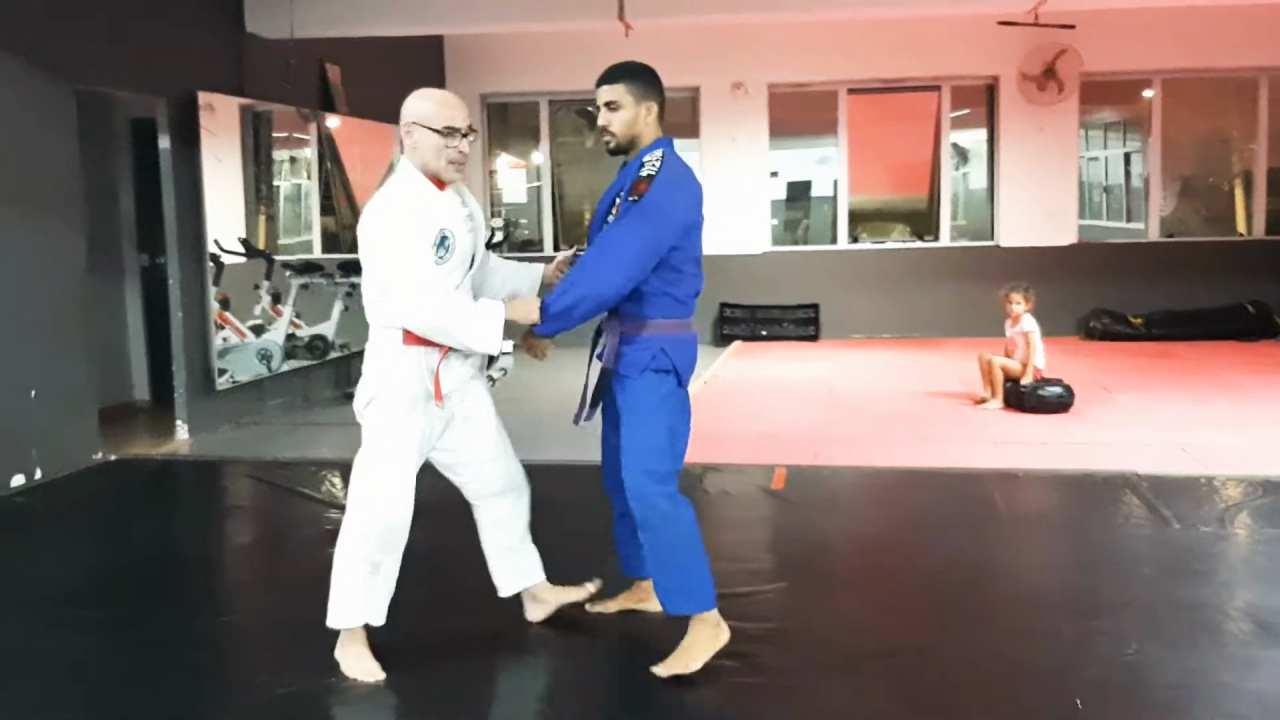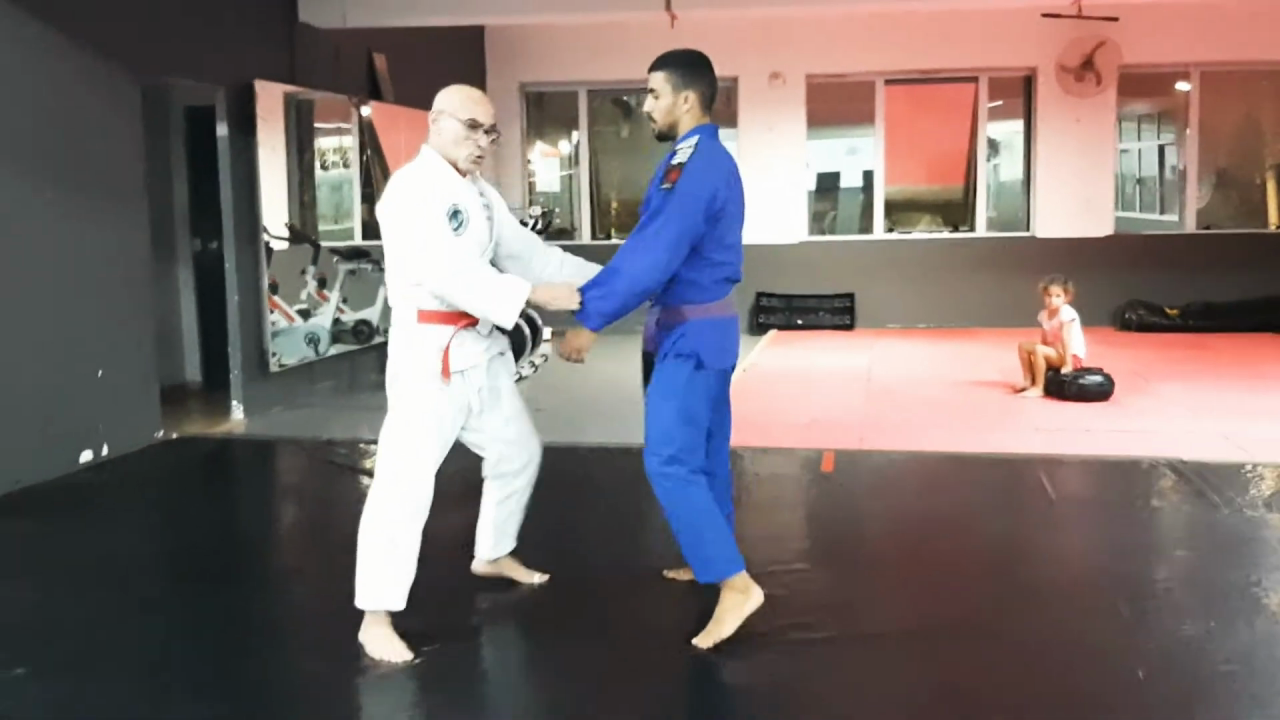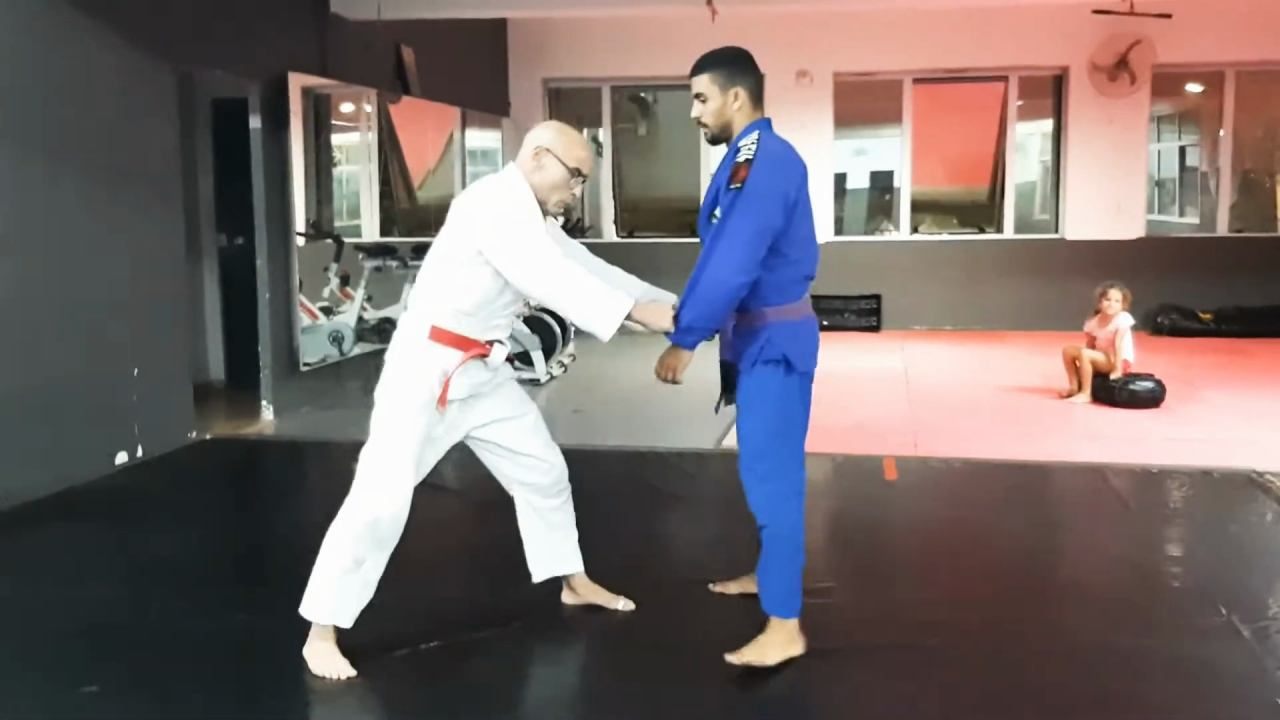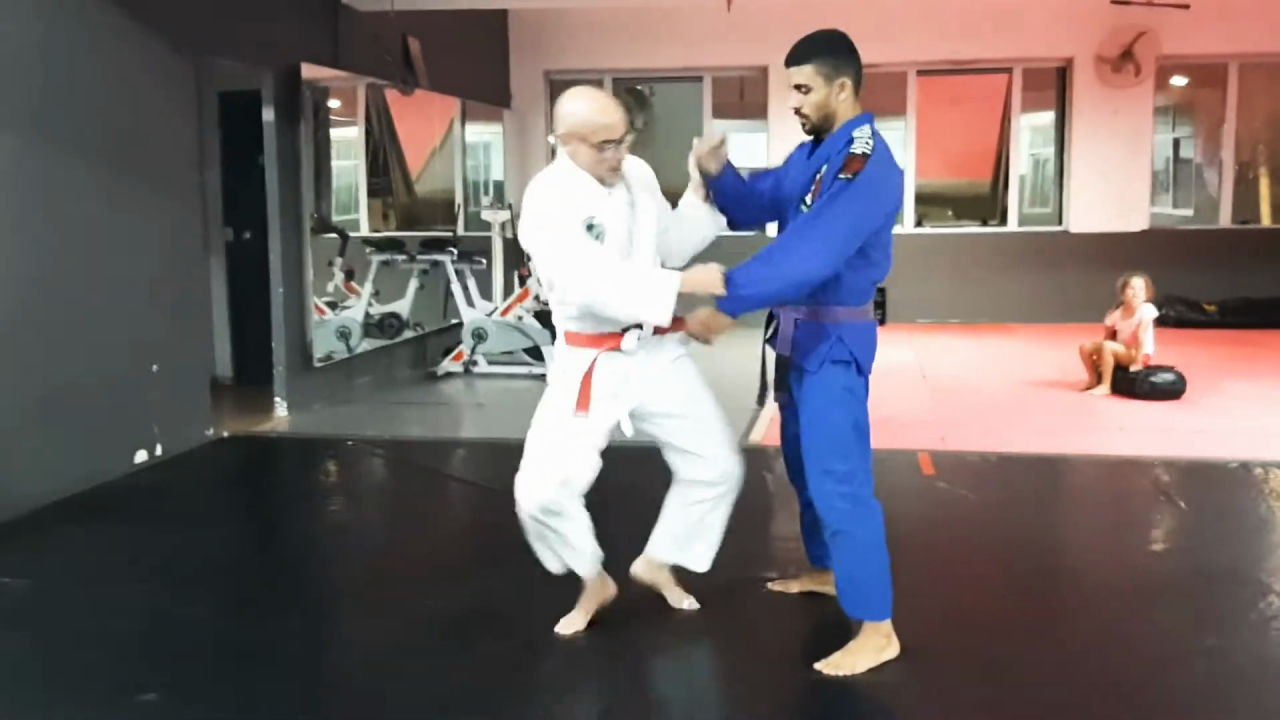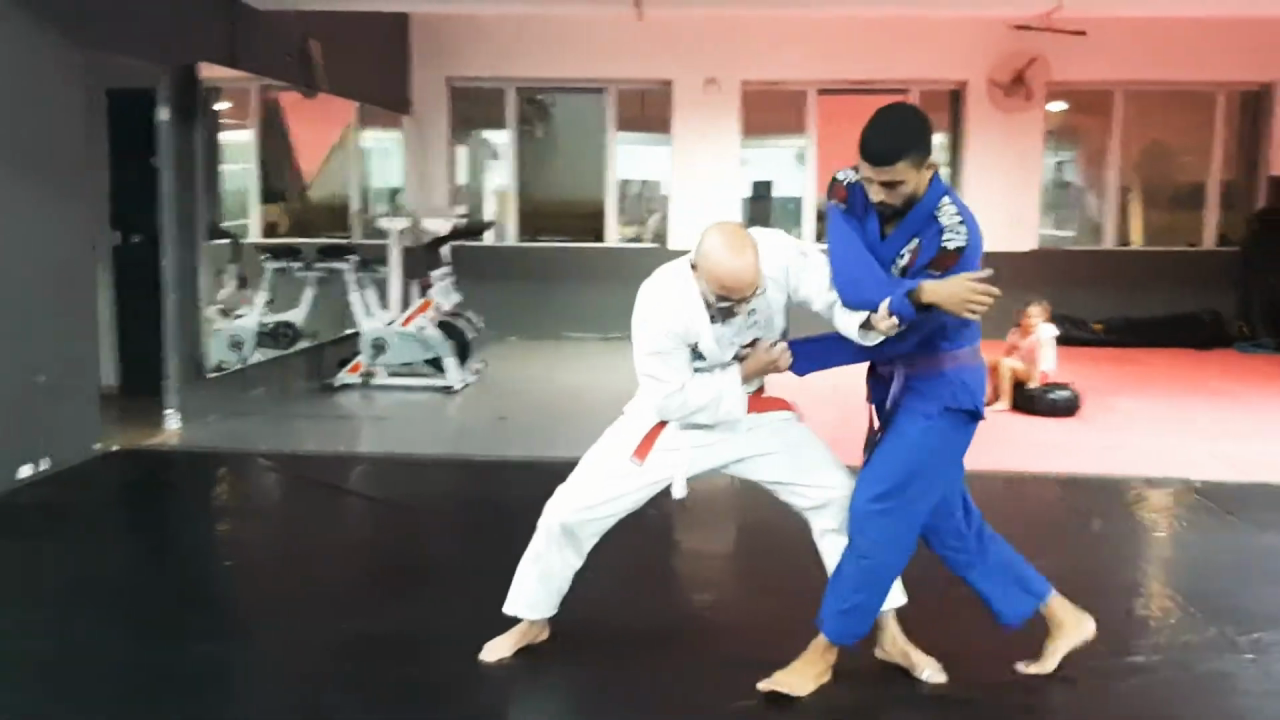
dt=1s
person 1, frame 1
left shoulder: (663, 181)
right shoulder: (636, 175)
left elbow: (612, 273)
right elbow: (604, 260)
left wrist: (544, 323)
right wrist: (571, 275)
left hip: (655, 350)
right hip: (625, 346)
left knee: (650, 485)
right knee: (623, 476)
left ankle: (704, 618)
right ankle: (646, 585)
person 1, frame 2
left shoulder: (691, 165)
right shoulder: (712, 160)
left elbow: (651, 257)
left wrist: (588, 319)
right wrist: (595, 294)
left hip: (690, 333)
right hip: (705, 325)
left knee: (670, 462)
right knee: (706, 453)
left ankle: (735, 584)
right ankle: (716, 561)
person 1, frame 3
left shoulder: (761, 160)
right shoulder: (755, 157)
left elbow: (732, 264)
right elbow: (724, 257)
left wrist: (682, 339)
right wrist: (686, 324)
left hip: (773, 337)
right hip: (762, 332)
left knee: (771, 473)
right knee: (767, 466)
left ankle: (783, 625)
right ankle: (773, 573)
person 1, frame 4
left shoulder: (868, 162)
right shoulder: (815, 152)
left elbow: (813, 254)
right elbow: (754, 204)
left wrist: (727, 300)
right wrist: (716, 170)
left hip: (834, 338)
right hip: (803, 334)
left knee: (839, 478)
right knee: (806, 464)
left ankle: (877, 630)
right ankle: (827, 569)
person 1, frame 5
left shoulder: (953, 235)
right shoulder: (848, 191)
left elbow: (891, 337)
right elbow: (854, 287)
left wrist: (791, 356)
right wrist: (921, 295)
left hip: (938, 387)
right hip: (893, 381)
left knee: (878, 511)
right knee: (942, 517)
left ankle: (825, 651)
right ankle: (1059, 615)
person 2, frame 1
left shoulder: (459, 200)
right shoulder: (391, 211)
right elbow: (422, 311)
left wrist: (541, 275)
right wrist: (507, 314)
left hip: (456, 370)
right hip: (403, 374)
left knee: (500, 481)
right knee: (383, 506)
left ankle: (533, 592)
right ankle: (351, 634)
person 2, frame 2
left shoulder: (481, 195)
right shoulder: (411, 187)
left elbow: (529, 251)
right elbow: (446, 274)
right wrist: (533, 293)
left hip: (480, 348)
right hip: (427, 353)
left knee: (516, 454)
right knee: (407, 480)
left ankle: (492, 554)
right ankle: (376, 617)
person 2, frame 3
left shoulder: (524, 217)
right shoulder: (493, 203)
left elbow: (578, 270)
right elbow: (549, 280)
left wrist: (667, 303)
right wrist: (637, 312)
left hip: (483, 370)
right hip: (427, 365)
left knee: (542, 470)
right knee: (382, 496)
left ankle: (574, 582)
right ankle: (322, 631)
person 2, frame 4
left shoulder: (636, 174)
right shoulder: (548, 200)
left elbow: (672, 247)
right elbow: (583, 284)
left wrist: (700, 190)
right wrist: (683, 285)
left hip: (658, 350)
right hip: (589, 364)
left knee: (717, 465)
right knee: (543, 490)
left ankle: (657, 564)
right ankle: (593, 580)
person 2, frame 5
left shoulder: (776, 253)
right shoulder: (661, 302)
left elbow: (837, 290)
right elbow: (671, 399)
left wrist: (871, 317)
right wrist: (744, 372)
left hip: (749, 414)
right hip: (671, 419)
left knee: (839, 496)
right knee: (574, 509)
left ankle: (891, 637)
right ankle: (532, 622)
